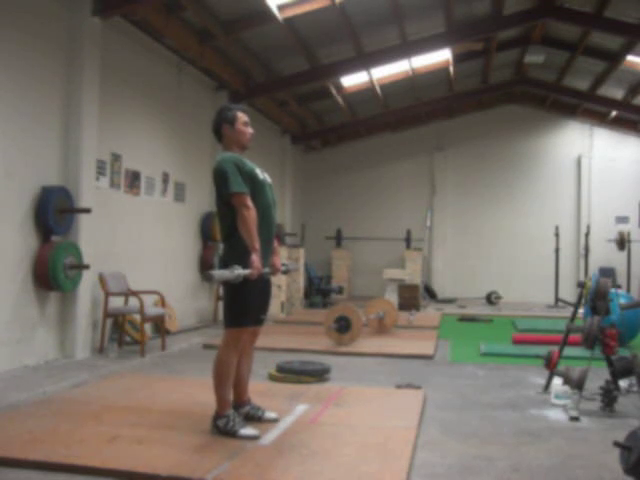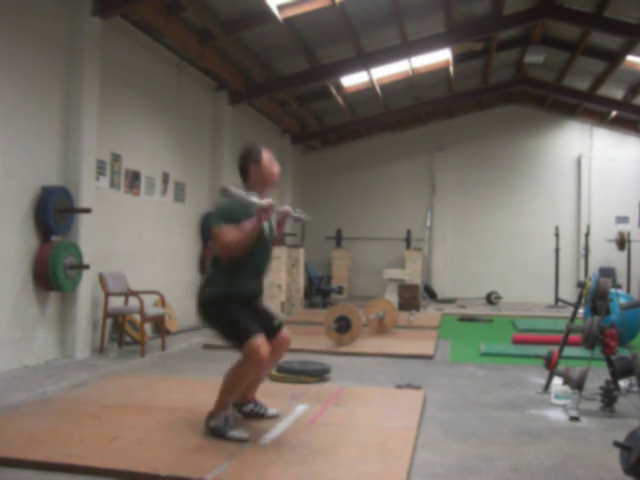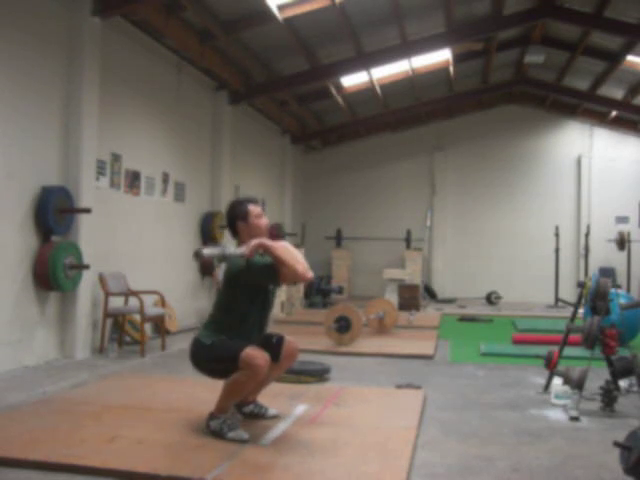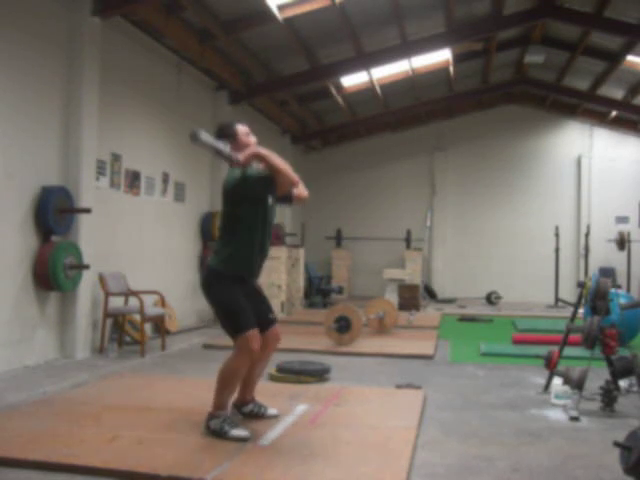
dt=0.4s
person 1, frame 1
left shoulder: (246, 164)
right shoulder: (228, 162)
right elbow: (245, 208)
left wrist: (274, 253)
right wrist: (253, 253)
left hip: (259, 264)
right hip: (243, 264)
left knee: (249, 337)
right knee: (235, 338)
left ankle: (242, 404)
right ankle: (223, 415)
person 1, frame 2
left shoulder: (264, 209)
right shoulder: (237, 206)
left elbow: (271, 240)
right elbow: (223, 247)
left wrist: (281, 221)
right wrist: (256, 219)
left hip: (246, 297)
right hip: (220, 299)
left knee: (282, 341)
right knee: (259, 351)
left ankle: (245, 400)
right ankle: (219, 414)
person 1, frame 3
left shoulder: (259, 260)
right shoulder: (245, 264)
left elbow: (305, 273)
right elbow: (301, 275)
left wrist: (282, 248)
right wrist: (269, 246)
right hip: (211, 347)
left knee: (289, 350)
right knee: (259, 362)
left ankle: (245, 401)
right ankle: (218, 416)
person 1, frame 4
left shoulder: (257, 180)
right shoulder: (241, 178)
left elbow: (301, 193)
right elbow: (289, 180)
left wrist: (263, 157)
right wrist: (262, 154)
left hip: (243, 276)
right hip: (224, 276)
left knee: (271, 337)
right knee: (248, 344)
left ankle: (245, 402)
right ankle: (217, 416)
